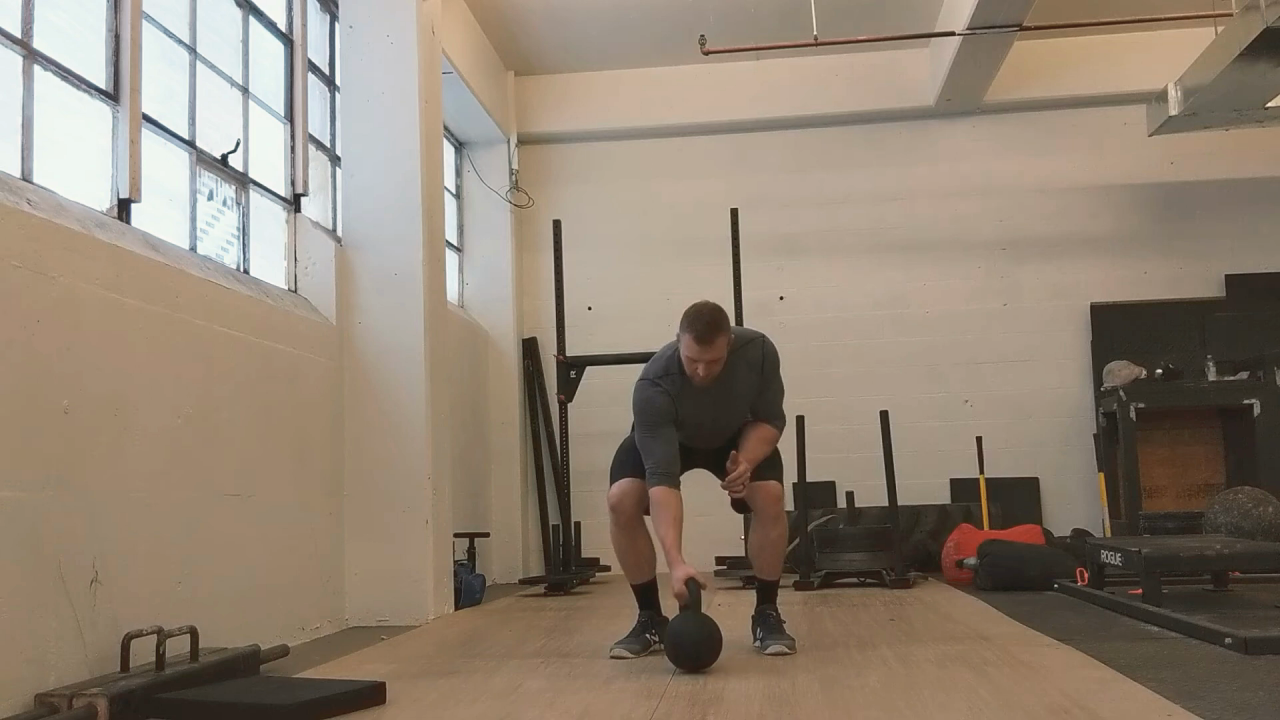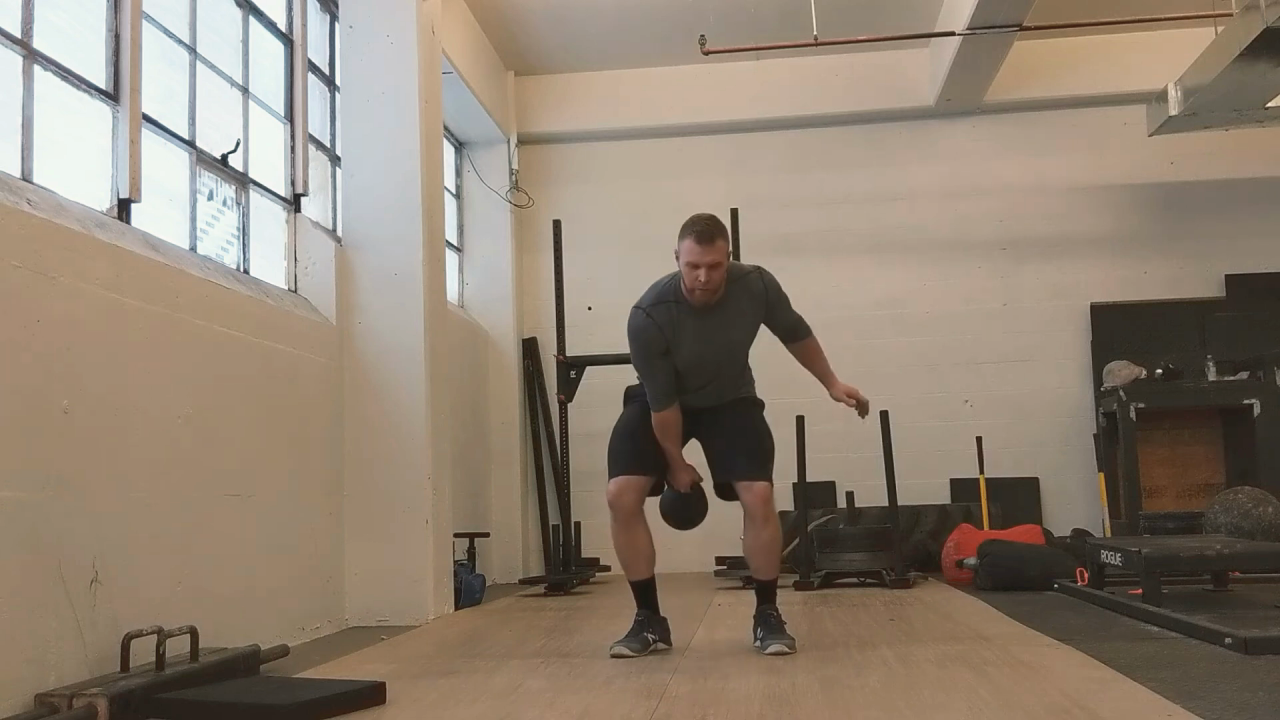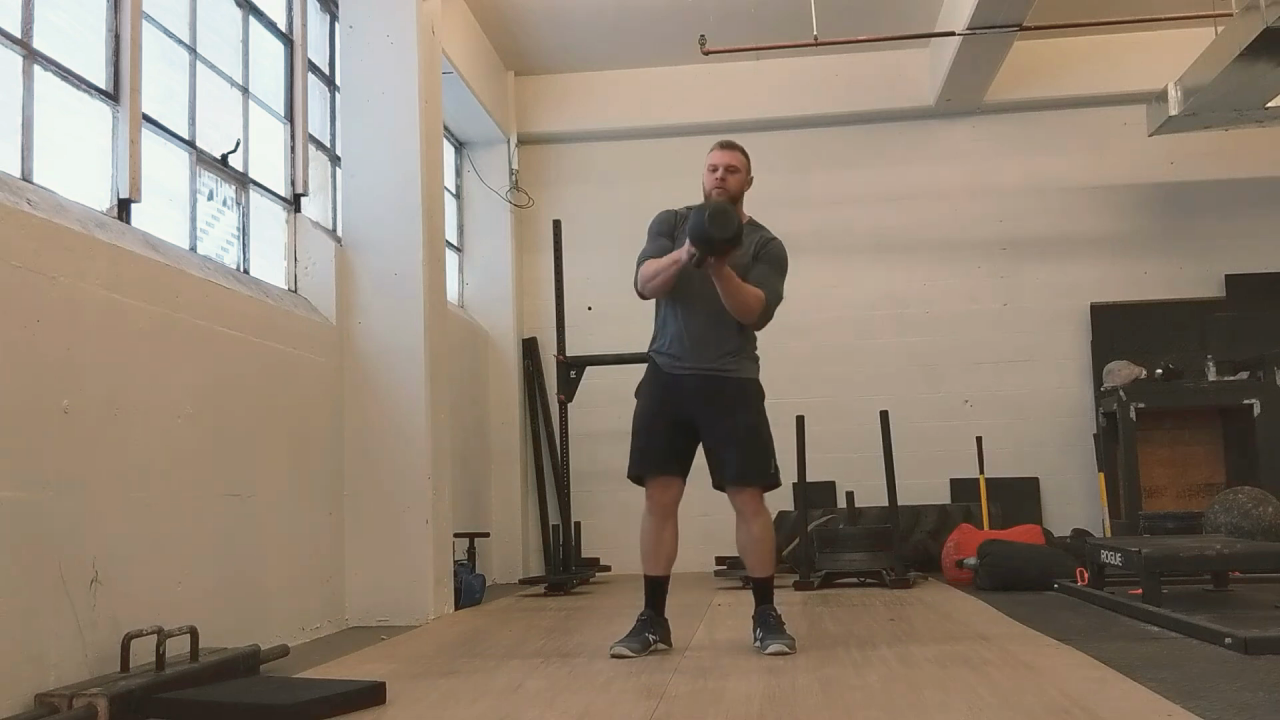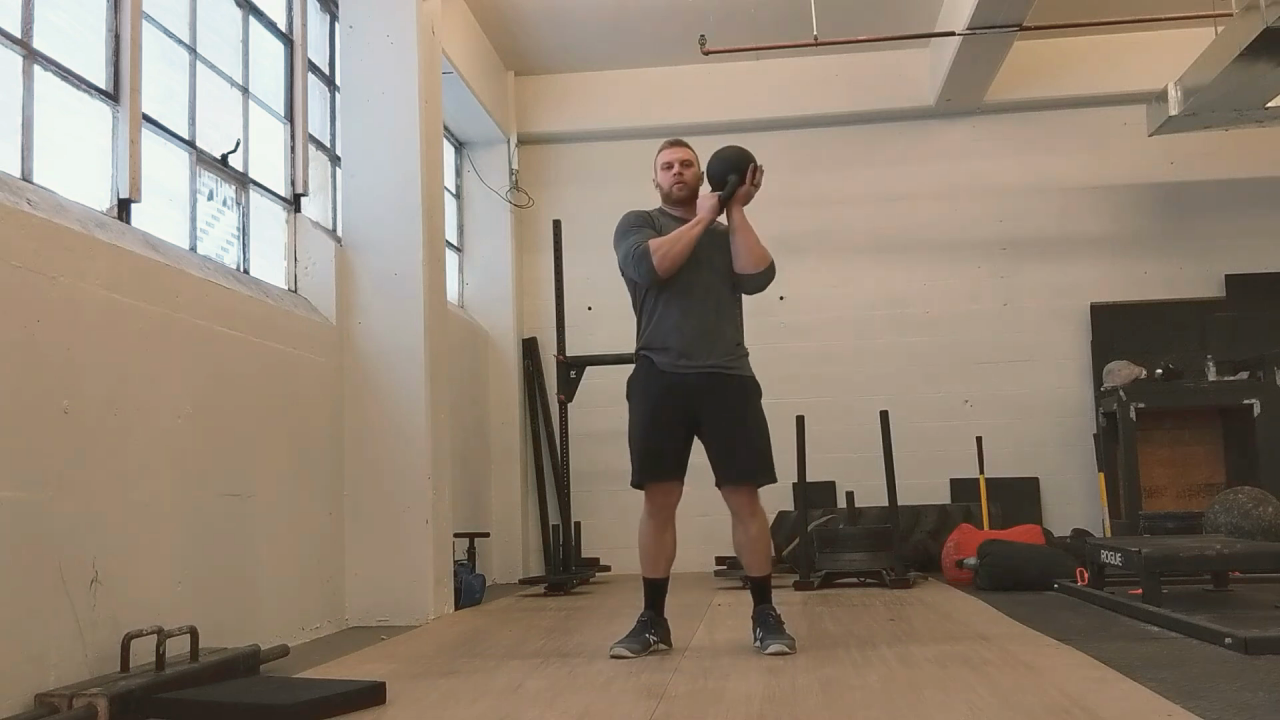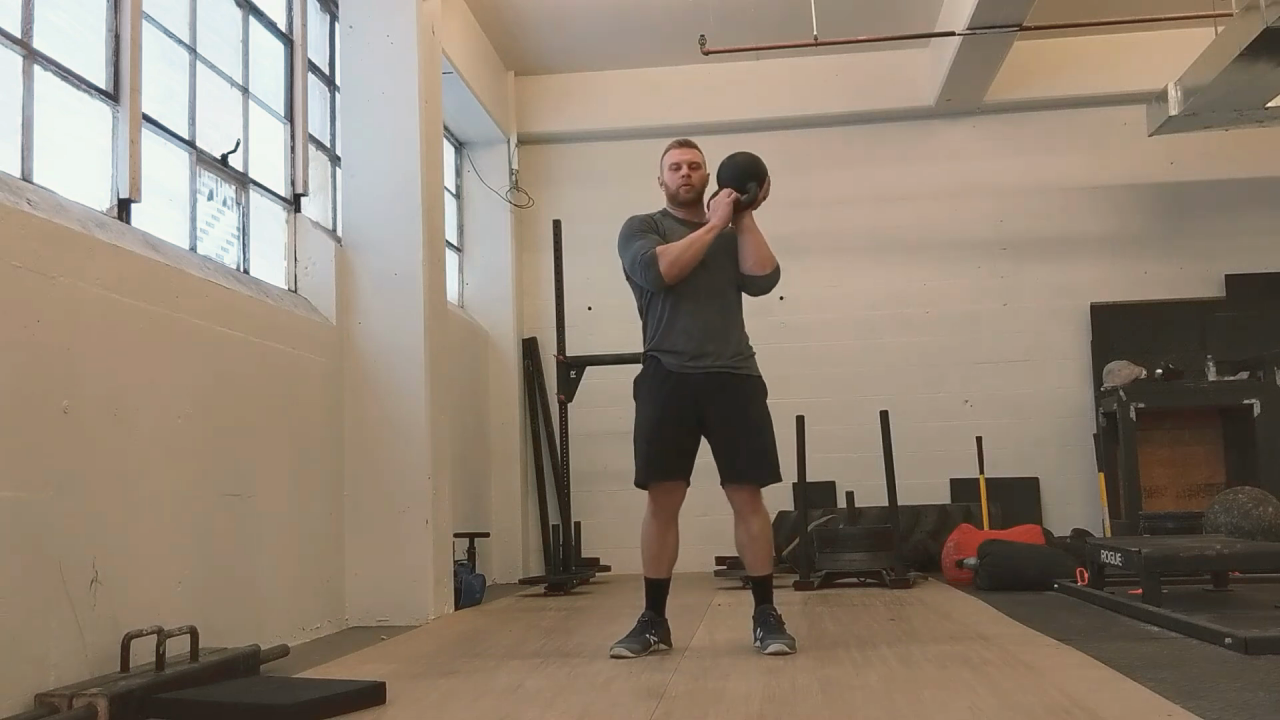
dt=0.7s
person 1, frame 1
left shoulder: (758, 352)
right shoulder: (654, 385)
left elbow: (770, 419)
right elbow: (662, 478)
left wrist: (746, 461)
right wrist: (676, 562)
left hip: (736, 436)
right hip: (665, 439)
left knee: (769, 496)
right knee: (621, 500)
left ankle: (767, 615)
right ankle: (651, 620)
person 1, frame 2
left shoulder: (757, 286)
right shoulder: (648, 316)
left elbow: (795, 333)
right elbow: (662, 401)
left wrist: (832, 384)
right wrist: (676, 464)
left hip: (731, 402)
right hip: (658, 403)
left knee: (759, 497)
right knee: (621, 496)
left ankle: (767, 616)
right ankle: (649, 620)
person 1, frame 3
left shoulder: (765, 244)
right shoulder: (669, 223)
left elbow: (759, 312)
right elbow: (644, 282)
left wrist: (721, 270)
right wrist: (685, 253)
left hip: (732, 382)
right hip: (667, 377)
left knee: (749, 497)
right knee: (660, 497)
left ankle: (766, 616)
right ankle: (653, 620)
person 1, frame 4
left shoulder: (728, 233)
right shoulder: (637, 223)
left elbow: (757, 278)
right elbow: (649, 265)
left wrist: (735, 211)
right wrist: (702, 218)
left hip: (727, 378)
right hip: (660, 379)
left knee: (744, 498)
right knee: (658, 500)
left ankle: (764, 614)
right ankle: (653, 620)
person 1, frame 5
left shoulder: (733, 234)
right shoulder: (641, 227)
left elbow: (762, 280)
right elbow: (659, 270)
left wrist: (745, 215)
right wrist: (713, 225)
left hip: (734, 378)
right hip: (667, 379)
left knee: (748, 496)
right knee: (661, 498)
left ankle: (765, 614)
right ankle: (654, 620)
